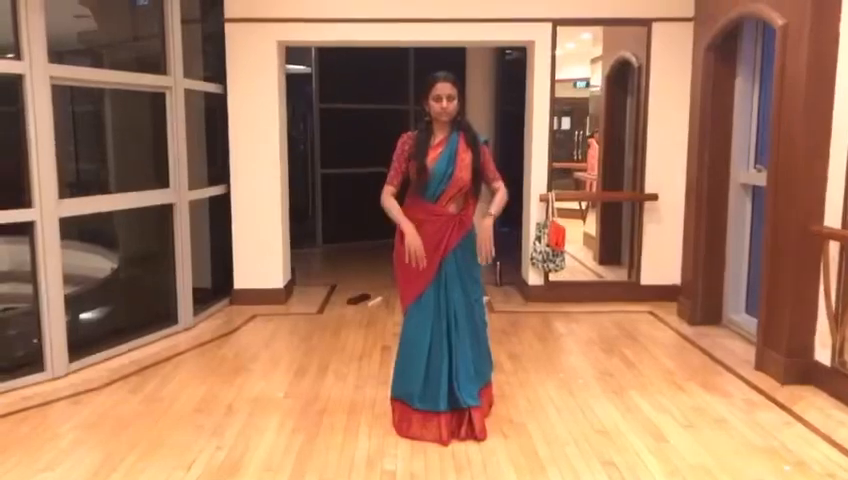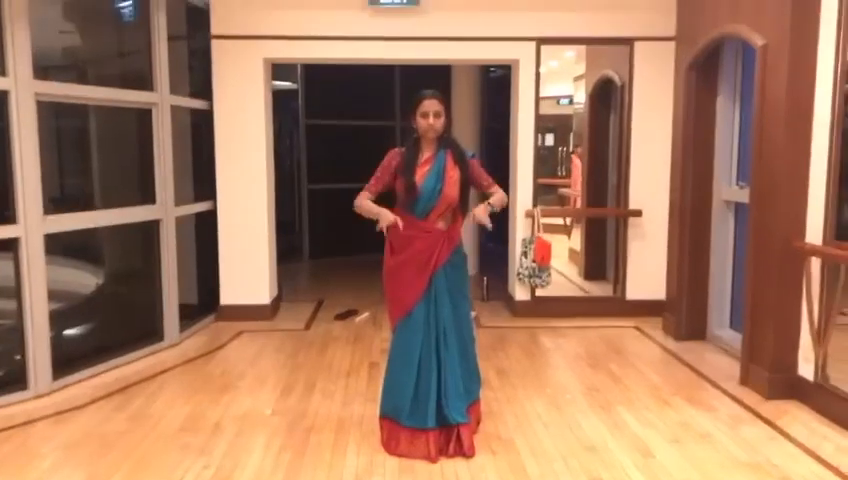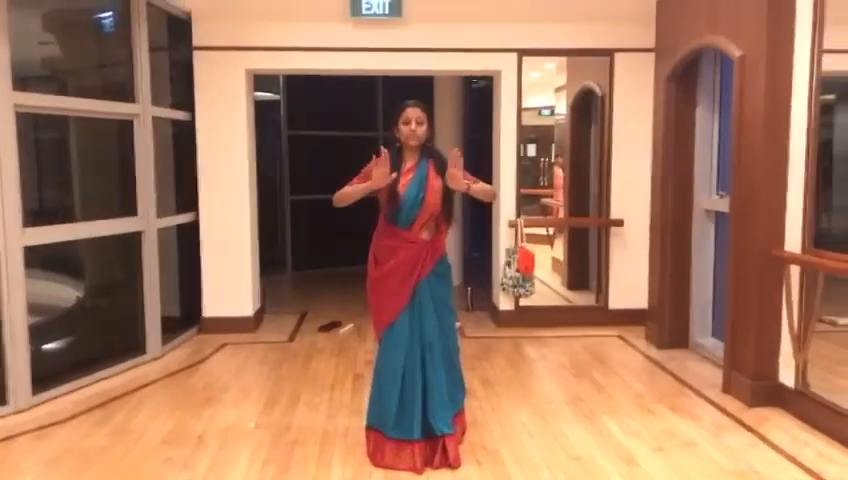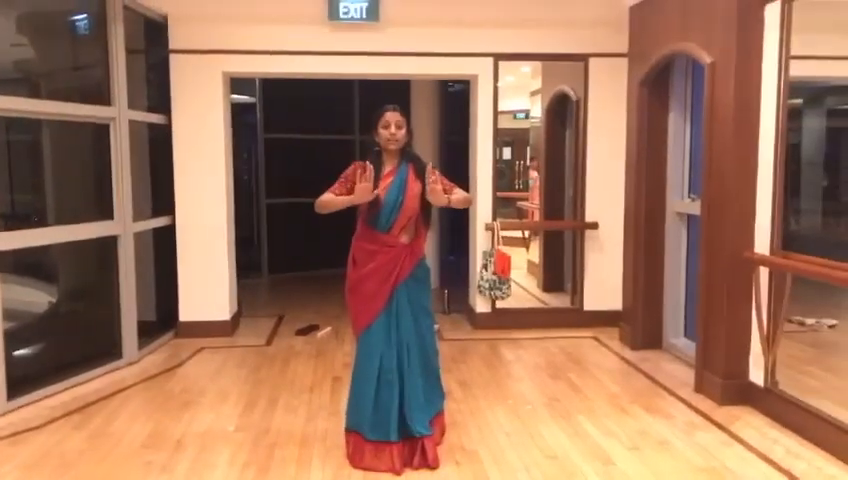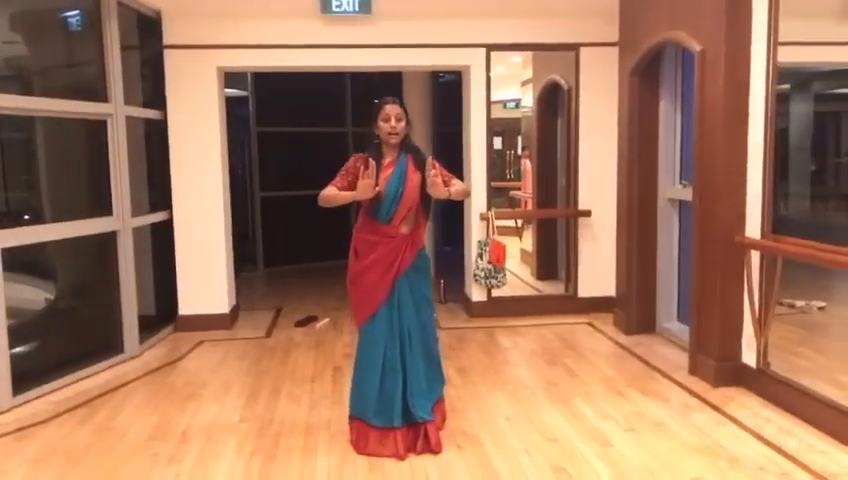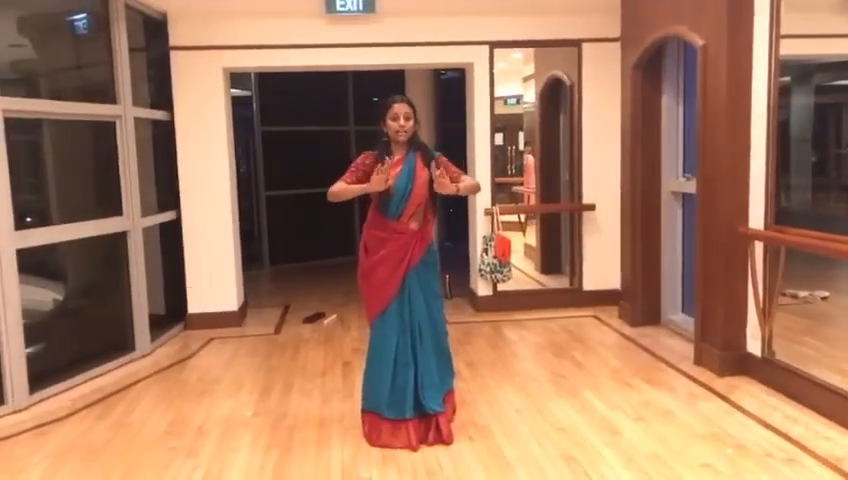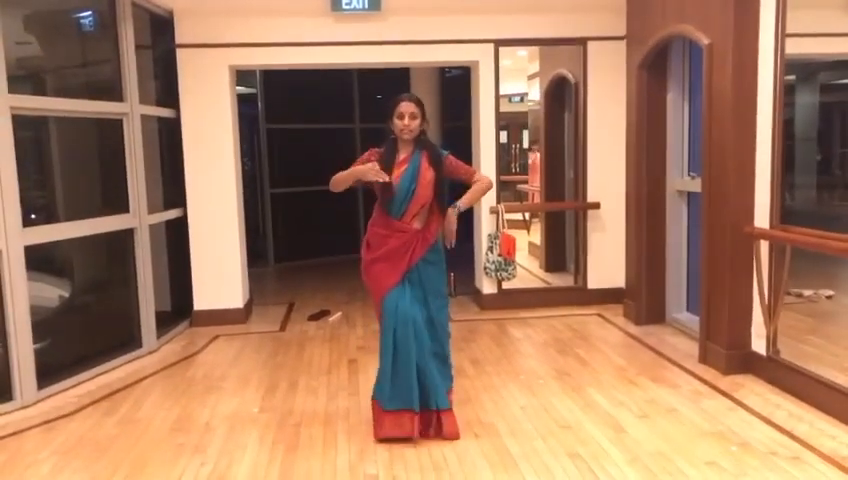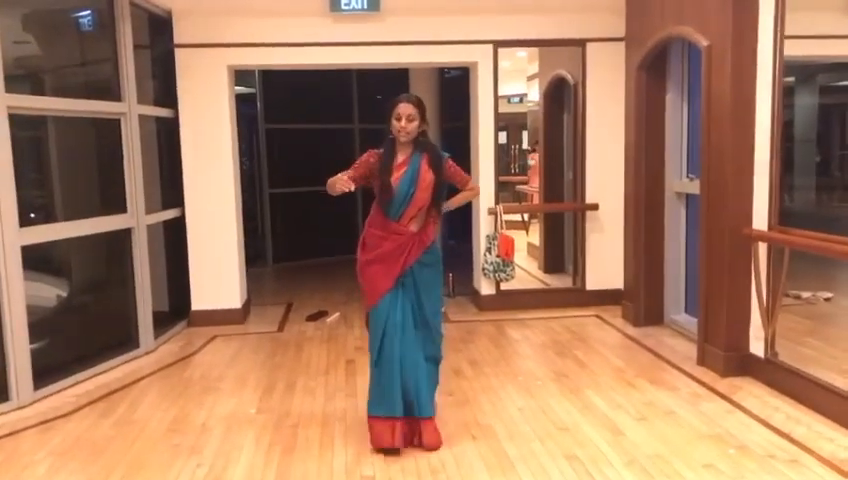
dt=0.3s
person 1, frame 1
left shoulder: (473, 144)
right shoulder: (410, 142)
left elbow: (499, 188)
right elbow: (388, 194)
left wrist: (488, 220)
right wrist: (407, 230)
left hip: (460, 242)
right hip: (418, 241)
left knee: (462, 316)
right knee: (422, 319)
left ankle: (464, 399)
right ankle: (422, 403)
person 1, frame 2
left shoulder: (461, 160)
right shoulder: (398, 158)
left elbow: (499, 195)
right elbow: (361, 201)
left wrist: (486, 206)
right wrist: (381, 212)
left hip: (447, 257)
right hip: (406, 257)
left knee: (450, 332)
right knee: (412, 335)
left ankle: (452, 414)
right ankle: (411, 417)
person 1, frame 3
left shoulder: (442, 166)
right shoulder: (381, 165)
left elbow: (490, 193)
right elbow: (338, 199)
left wrist: (463, 186)
right wrist: (372, 185)
left hip: (431, 267)
right hip: (391, 266)
left knee: (435, 340)
right knee: (397, 344)
left ankle: (438, 425)
right ankle: (397, 430)
person 1, frame 4
left shoulder: (421, 171)
right shoulder: (361, 170)
left elbow: (466, 199)
right elbow: (320, 204)
left wrist: (443, 199)
right wrist: (355, 198)
left hip: (409, 270)
right hip: (371, 270)
left knee: (413, 343)
right knee: (375, 347)
left ankle: (416, 426)
right ankle: (376, 430)
person 1, frame 5
left shoulder: (421, 163)
right shoulder: (361, 163)
left elbow: (464, 189)
right elbow: (324, 198)
left wrist: (442, 192)
right wrist: (358, 195)
left hip: (410, 259)
right hip: (372, 260)
left knee: (414, 331)
right knee: (377, 334)
left ankle: (417, 415)
right ankle: (379, 420)
person 1, frame 6
left shoulder: (429, 160)
right shoulder: (370, 160)
left elbow: (474, 184)
right elbow: (333, 193)
left wrist: (450, 188)
right wrist: (369, 187)
left hip: (419, 254)
right hip: (382, 255)
left knee: (424, 326)
right knee: (389, 329)
left ankle: (428, 407)
right ankle: (391, 412)
person 1, frame 7
left shoulder: (436, 159)
right shoulder: (377, 157)
left elbow: (483, 181)
right elbow: (334, 186)
left wrist: (455, 210)
right wrist: (357, 172)
left hip: (425, 252)
right hip: (387, 252)
left knee: (429, 326)
right knee: (400, 323)
left ankle: (431, 407)
right ankle: (400, 408)
person 1, frame 8
left shoulder: (436, 161)
right shoulder: (375, 159)
left elbow: (472, 188)
right elbow: (331, 188)
left wrist: (441, 208)
right wrist: (339, 181)
left hip: (421, 255)
right hip: (382, 255)
left knee: (422, 329)
right knee: (389, 330)
left ankle: (419, 412)
right ankle: (391, 416)
